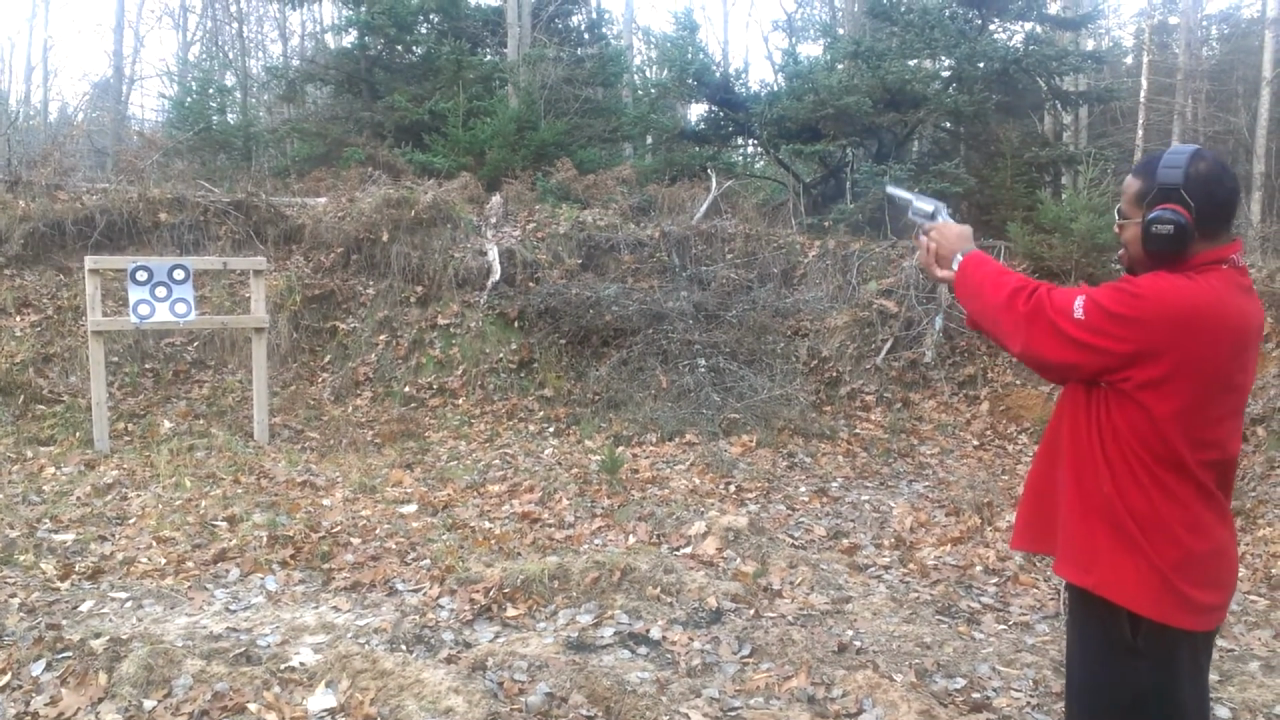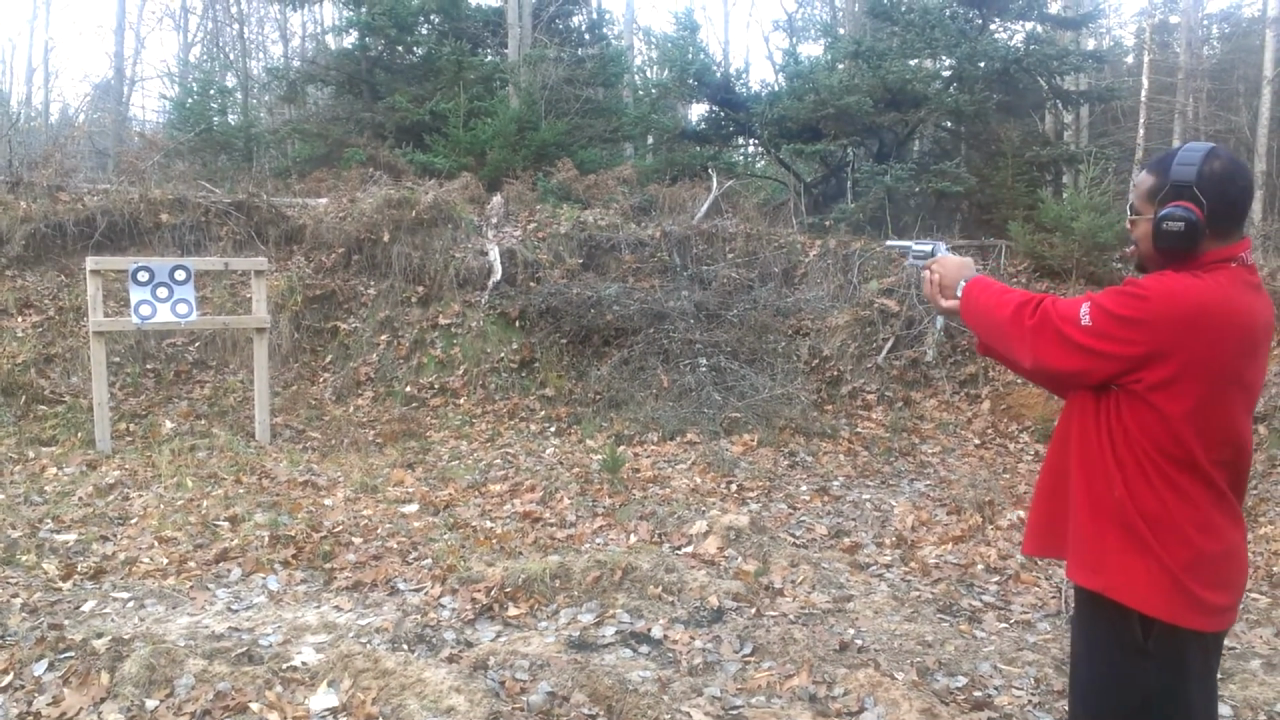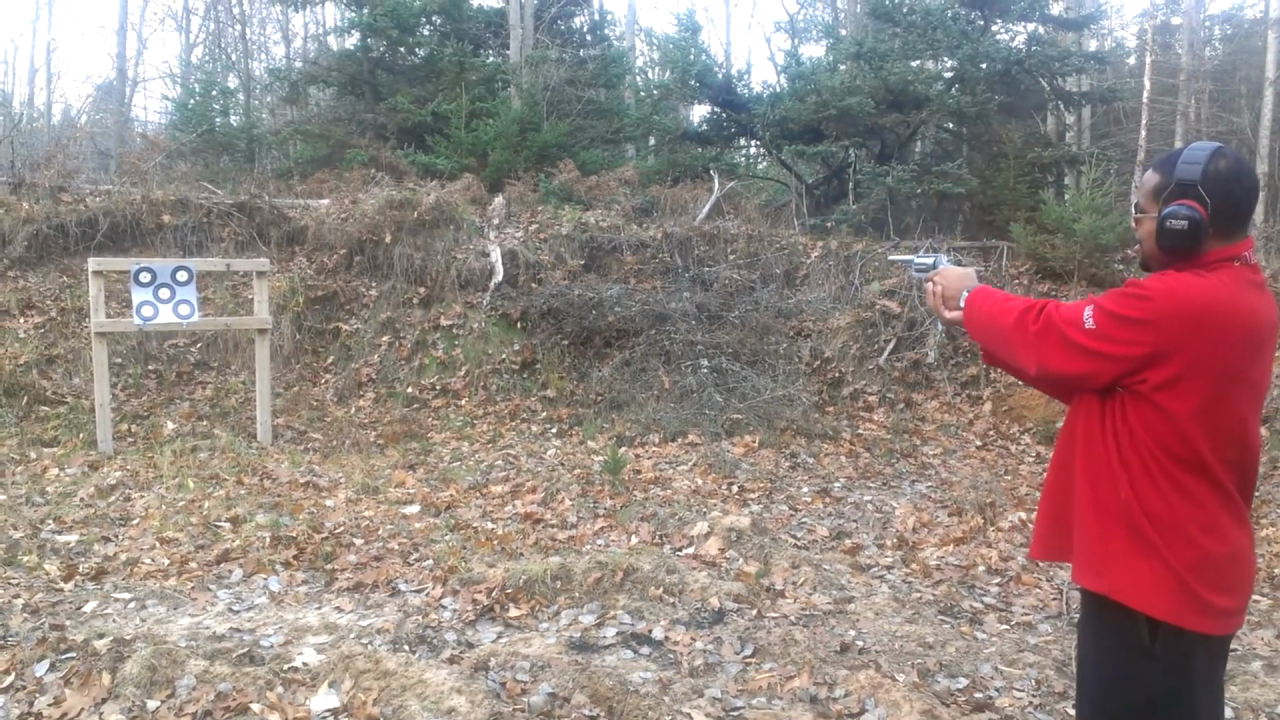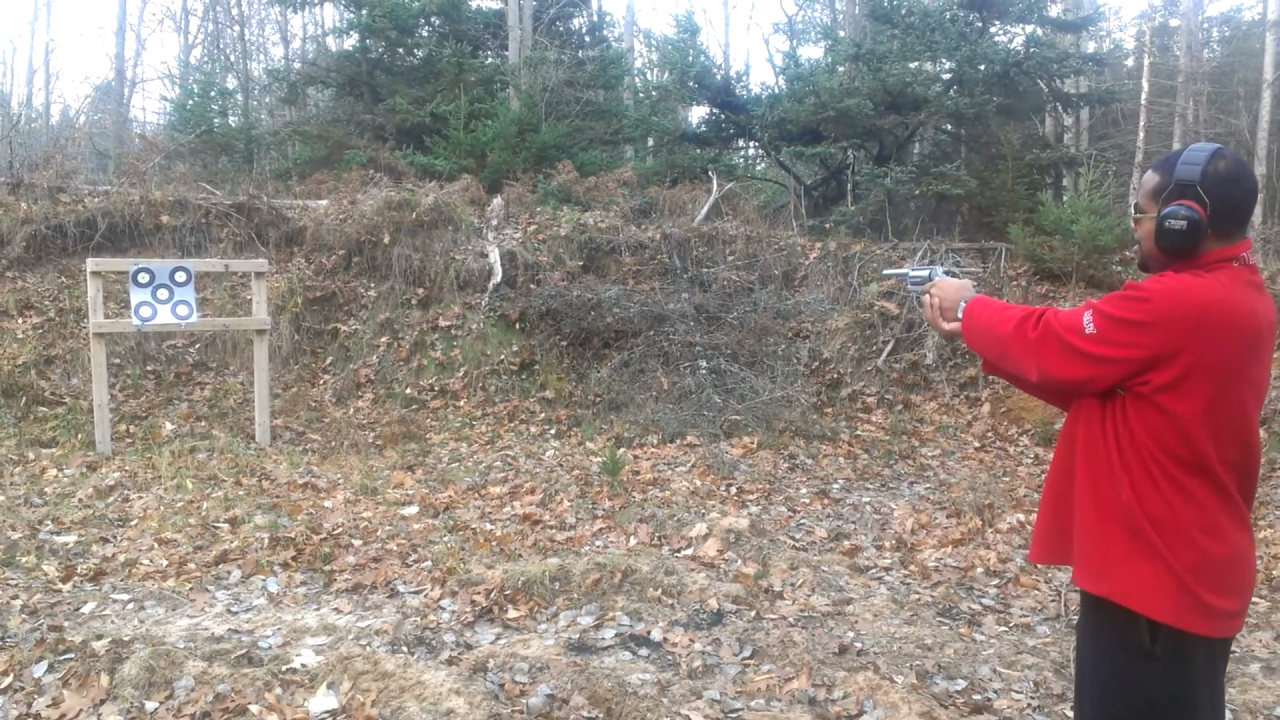
dt=0.2s
person 1, frame 1
left shoulder: (1163, 306)
right shoulder: (1223, 295)
left elbow: (1041, 323)
right elbow: (1076, 337)
left wrist: (966, 258)
right wrist: (971, 283)
left hip: (1144, 572)
right hip: (1174, 564)
person 1, frame 2
left shoulder: (1171, 306)
right shoulder: (1233, 294)
left elbow: (1051, 334)
right elbow: (1087, 353)
left wrist: (969, 286)
right wrist: (977, 307)
left hip: (1154, 572)
right hip: (1183, 564)
person 1, frame 3
left shoulder: (1175, 304)
left elbow: (1056, 340)
right elbow: (1092, 360)
left wrist: (972, 298)
right wrist: (982, 319)
left hip: (1159, 574)
right hip: (1189, 566)
person 1, frame 4
left shoulder: (1176, 305)
left elbow: (1057, 348)
right elbow: (1095, 367)
left wrist: (970, 307)
right wrist: (980, 326)
left hip: (1160, 576)
right hip: (1189, 567)
